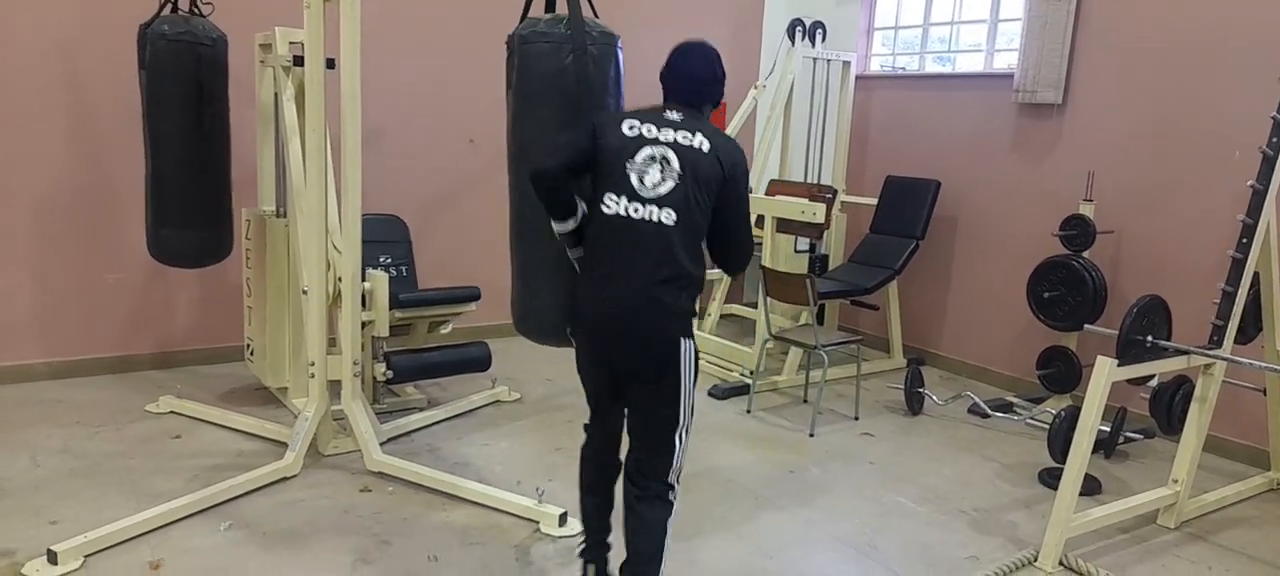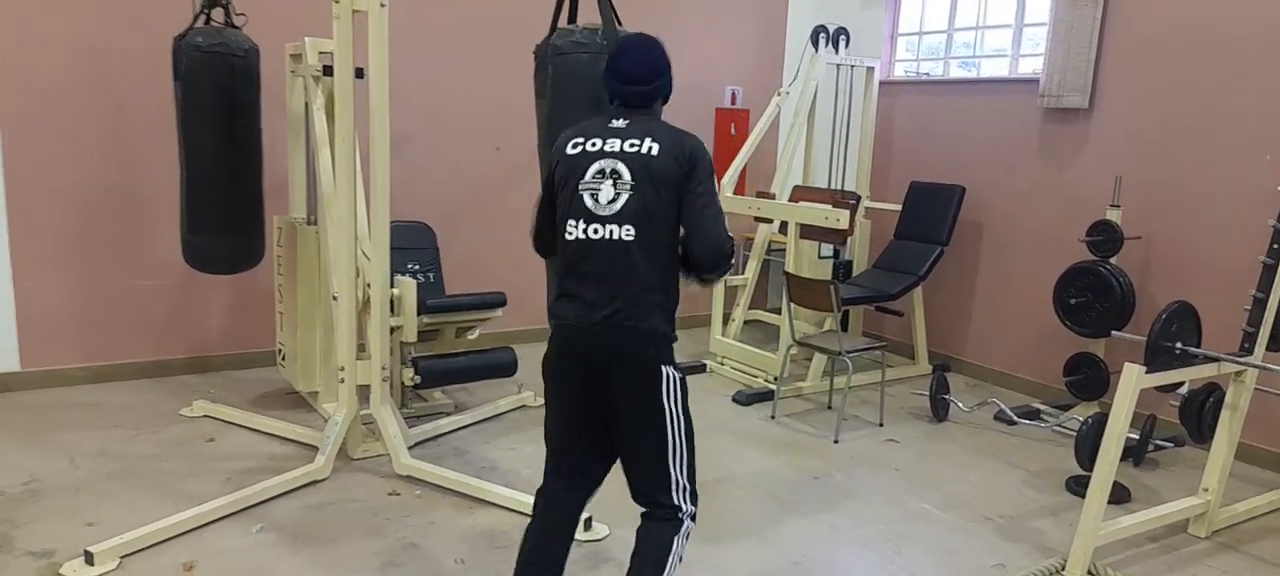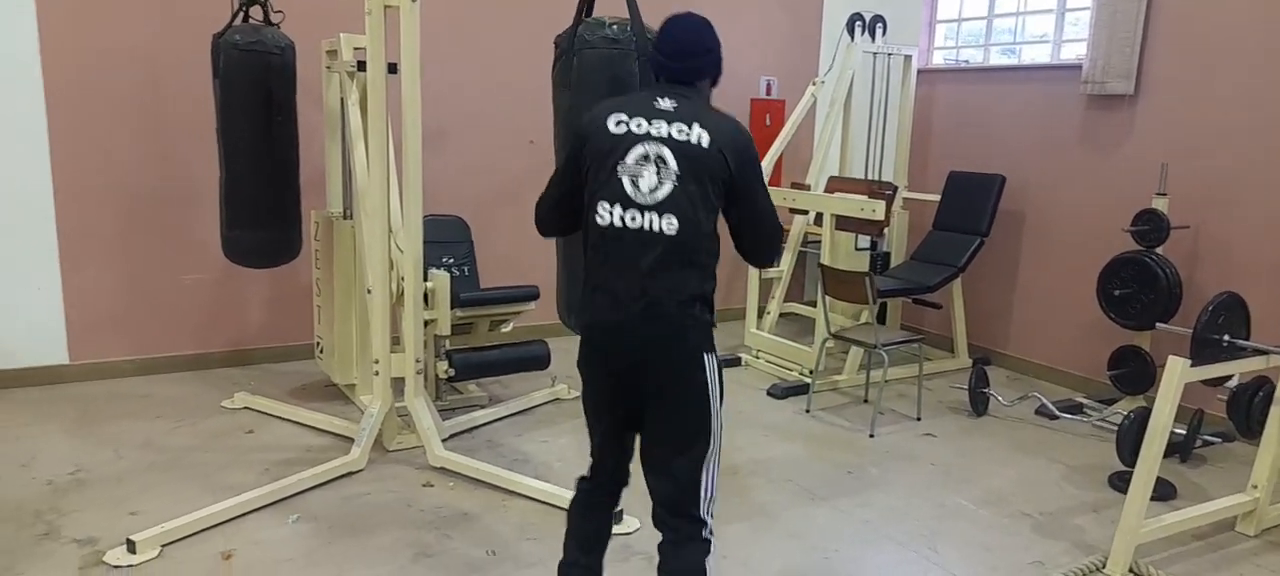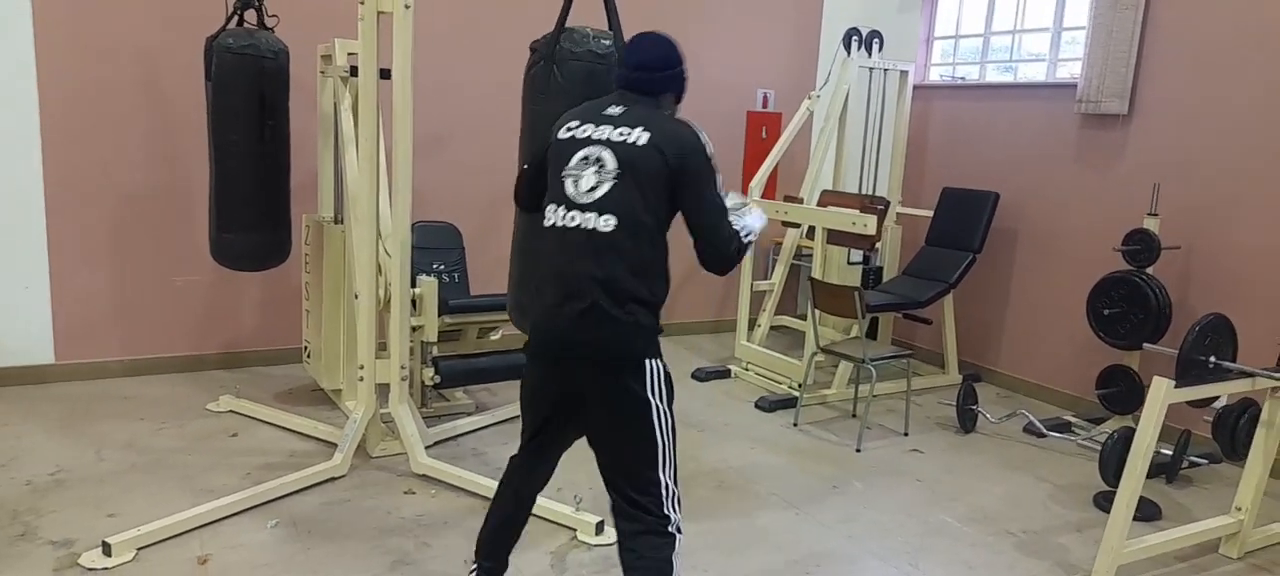
dt=0.3s
person 1, frame 1
left shoulder: (612, 124)
right shoulder: (723, 151)
left elbow: (544, 172)
right elbow: (735, 257)
left wrist: (572, 225)
left hip: (594, 311)
right hip: (662, 322)
left knee: (601, 434)
right knee: (655, 473)
person 1, frame 2
left shoulder: (568, 147)
right shoulder: (683, 150)
left elbow: (545, 244)
right elbow: (712, 254)
right wrist: (683, 260)
left hip: (570, 341)
right hip: (640, 345)
left knee: (564, 482)
right knee: (669, 502)
person 1, frame 3
left shoulder: (598, 121)
right shoulder: (728, 137)
left elbow: (550, 219)
right elbow: (763, 251)
left hip: (603, 334)
right hip: (679, 342)
left knee: (604, 475)
right knee: (684, 511)
person 1, frame 4
left shoulder: (568, 125)
right shoulder: (678, 140)
left elbow: (526, 197)
right elbow: (719, 256)
right wrist: (748, 226)
left hip: (552, 332)
right hip: (624, 342)
left knee: (531, 459)
right knee: (646, 510)
